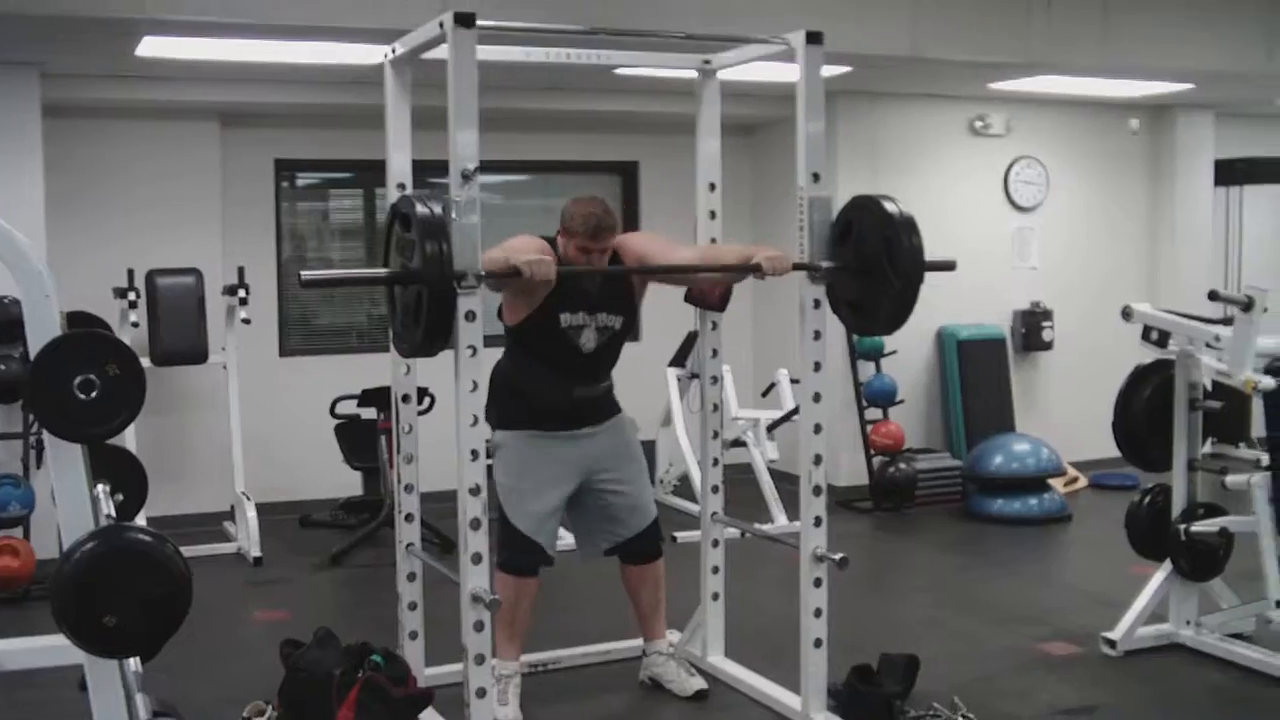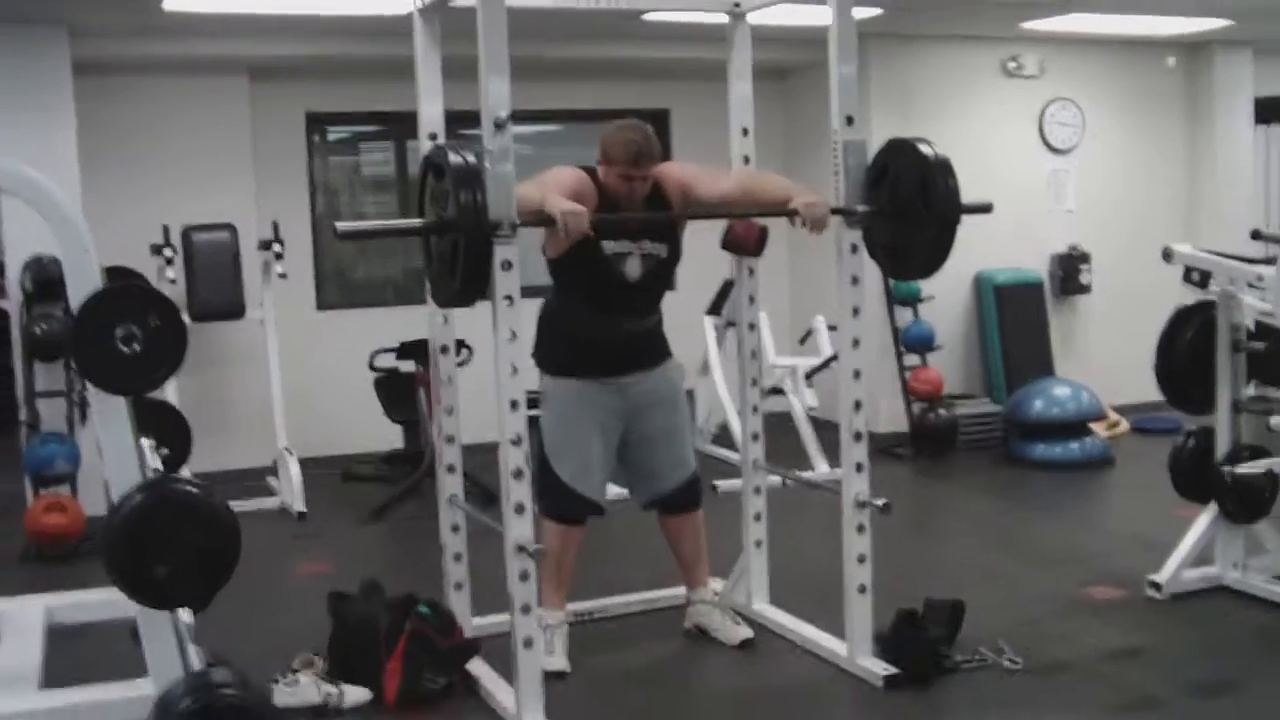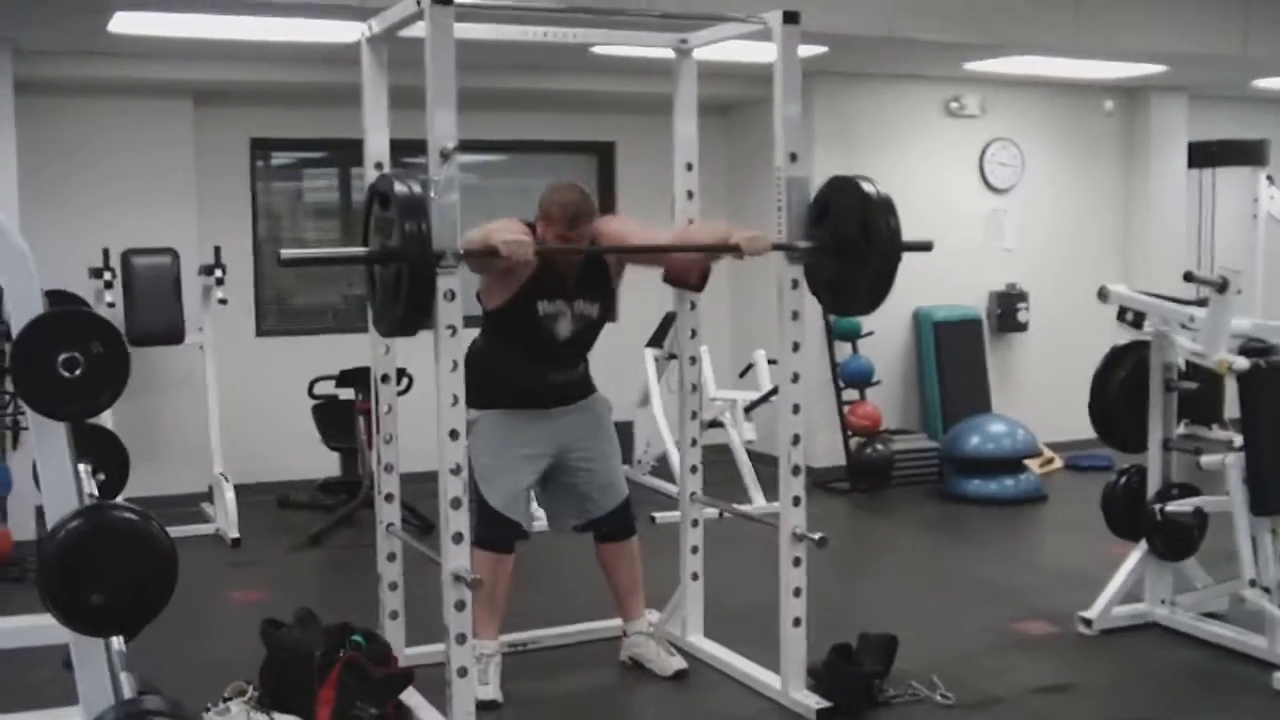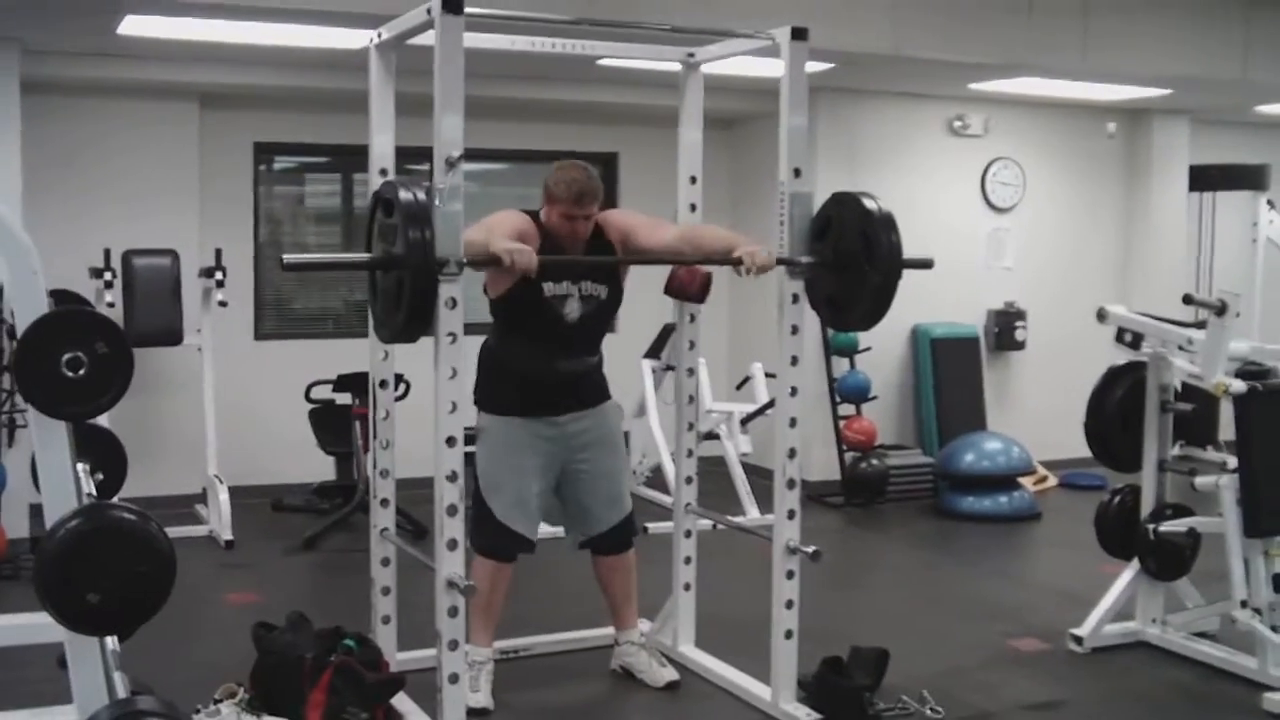
dt=0.4s
person 1, frame 1
left shoulder: (633, 255)
right shoulder: (534, 257)
left elbow: (698, 258)
right elbow: (491, 265)
left wrist: (755, 256)
right wrist: (519, 265)
left hip: (601, 421)
right hip: (529, 430)
left knee: (643, 537)
right knee: (522, 549)
left ankle: (658, 655)
right ankle: (504, 674)
person 1, frame 2
left shoulder: (675, 185)
right shoulder: (576, 186)
left elbow: (738, 186)
right elbow: (527, 196)
left wrist: (796, 196)
right wrist: (553, 204)
left hip: (649, 365)
right hip: (576, 374)
left knee: (680, 488)
right knee: (567, 498)
left ankle: (701, 603)
right ankle: (551, 622)
person 1, frame 3
left shoulder: (612, 240)
right shoulder: (516, 250)
left elbow: (675, 242)
right elbow: (472, 246)
left wrist: (731, 238)
right wrist: (493, 242)
left hip: (576, 402)
right hip: (504, 410)
left knee: (615, 515)
right knee: (497, 525)
left ankle: (638, 635)
right ankle: (484, 655)
person 1, frame 4
left shoulder: (617, 230)
right shoulder: (519, 229)
left elbow: (680, 235)
right elbow: (474, 237)
left wrist: (740, 246)
right wrist: (499, 246)
left hip: (589, 407)
right hip: (514, 413)
left knee: (613, 529)
right knee: (499, 535)
left ankle: (629, 644)
right ankle: (478, 660)
